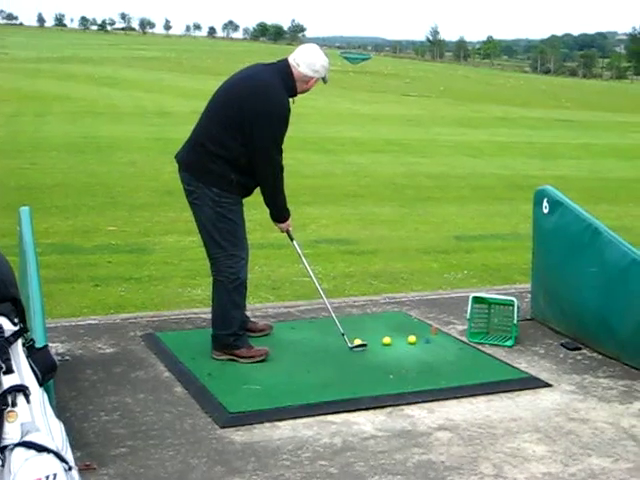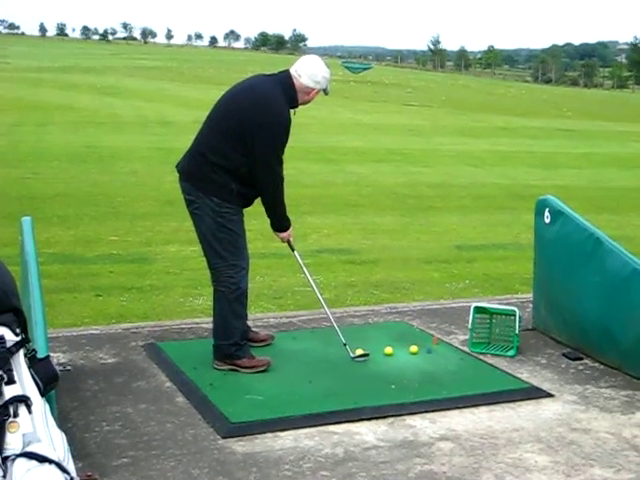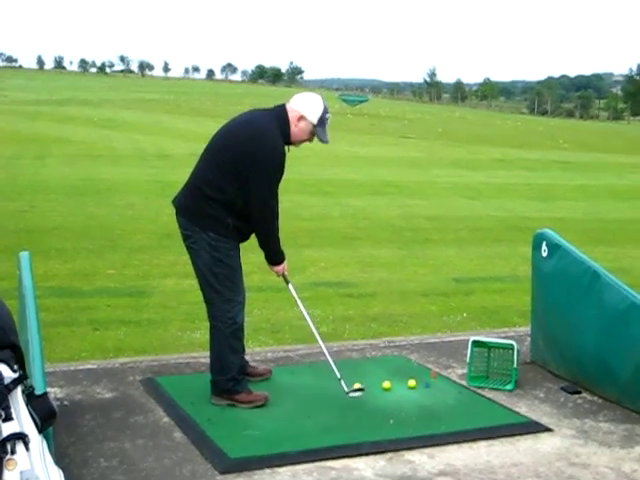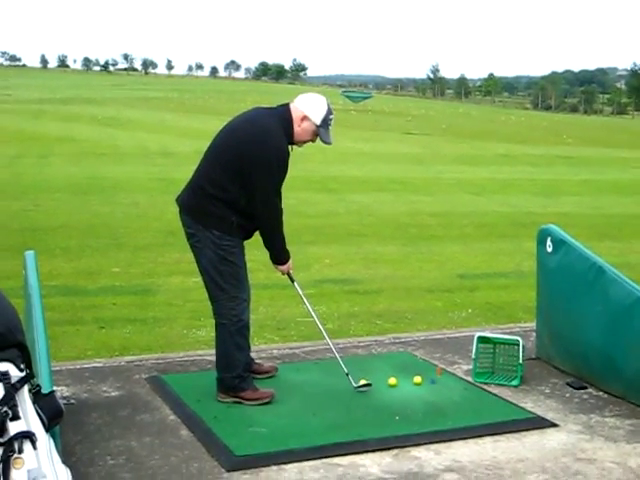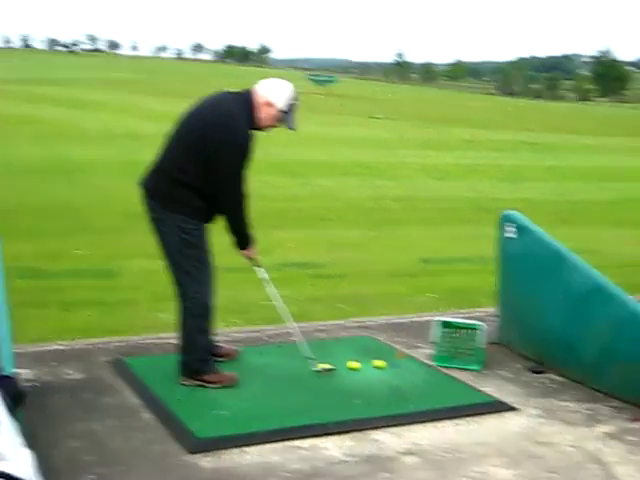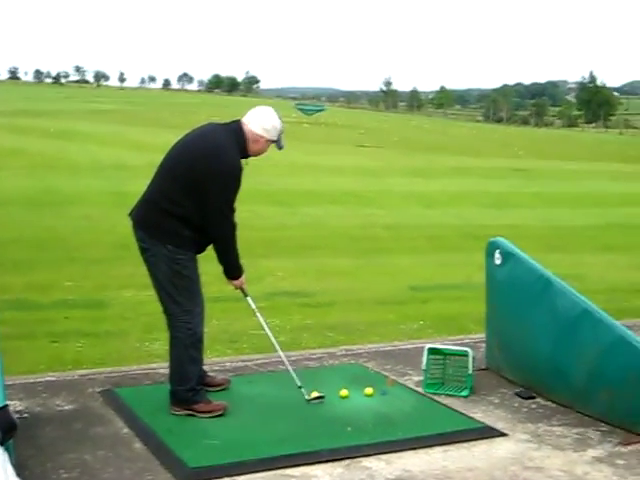
dt=0.4s
person 1, frame 1
left shoulder: (262, 77)
right shoulder: (271, 99)
right elbow: (268, 162)
right wrist: (280, 212)
left hip: (207, 170)
right hip: (212, 179)
left knee: (233, 255)
right knee: (230, 260)
left ankle: (235, 320)
right ankle: (227, 341)
person 1, frame 2
left shoulder: (264, 88)
right shoulder: (272, 110)
right elbow: (268, 171)
right wrist: (280, 222)
left hip: (208, 180)
right hip: (213, 189)
left knee: (234, 265)
right knee: (231, 270)
left ankle: (237, 330)
right ankle: (229, 351)
person 1, frame 3
left shoulder: (261, 123)
right shoulder: (267, 143)
right elbow: (263, 205)
left wrist: (272, 252)
right wrist: (275, 256)
left hip: (206, 215)
right hip: (209, 223)
left knee: (230, 299)
right knee: (227, 304)
left ankle: (235, 364)
right ankle: (227, 386)
person 1, frame 4
left shoulder: (264, 122)
right shoulder: (271, 142)
right elbow: (267, 205)
right wrist: (280, 254)
left hip: (209, 214)
right hip: (212, 221)
left knee: (235, 297)
right knee: (232, 302)
left ankle: (241, 362)
right ankle: (233, 383)
person 1, frame 5
left shoulder: (228, 106)
right shoulder: (233, 127)
right elbow: (229, 190)
right wrist: (243, 240)
left hip: (172, 195)
right hip: (176, 203)
left knee: (197, 280)
right knee: (196, 284)
left ankle: (202, 345)
right ankle: (195, 366)
person 1, frame 6
left shoulder: (216, 137)
right shoulder: (223, 159)
right elbow: (220, 221)
right wrist: (233, 270)
left hip: (162, 227)
right hip: (166, 236)
left knee: (188, 311)
right knee: (187, 315)
left ankle: (193, 375)
right ankle: (186, 396)
